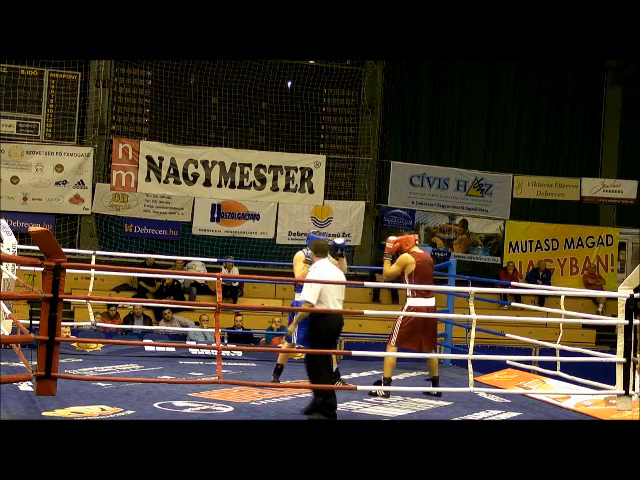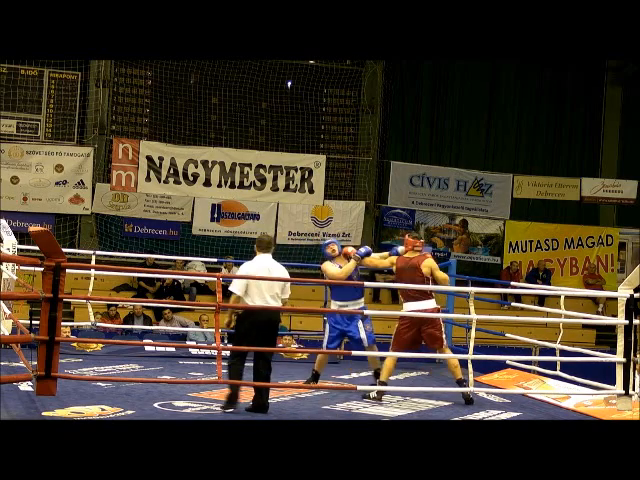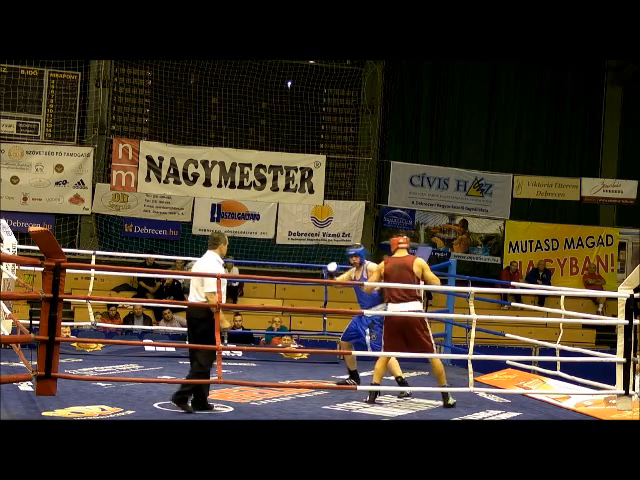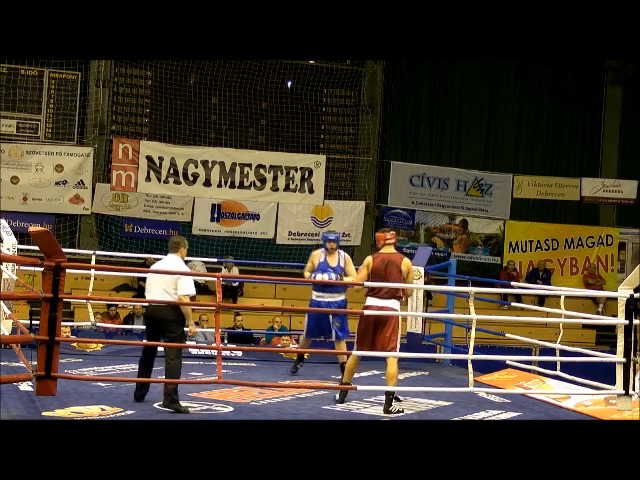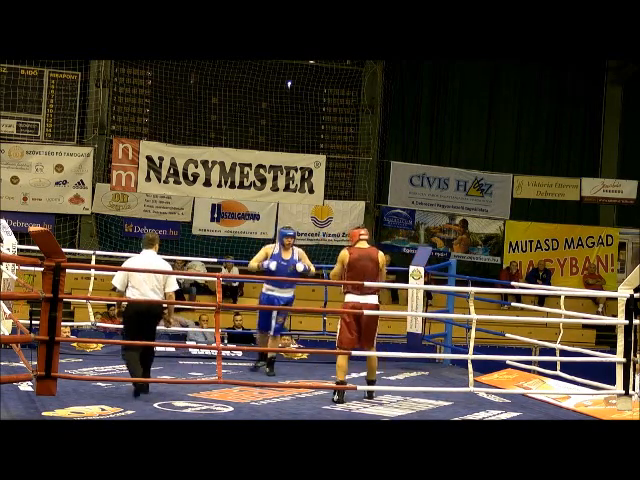
dt=0.7s
person 1, frame 1
left shoulder: (315, 273)
right shoulder: (338, 272)
left elbow: (308, 305)
left wrist: (294, 323)
left hip: (322, 320)
right hip: (336, 318)
left knee: (320, 365)
right knee: (314, 362)
left ankle: (328, 410)
right ankle: (319, 403)
person 1, frame 2
left shoulder: (248, 267)
right shoulder: (281, 269)
left elbow: (236, 296)
right elbow: (284, 300)
left wrist: (229, 316)
left hip: (251, 315)
right hip: (273, 316)
left knee: (237, 356)
right knee: (264, 360)
left ankle: (233, 397)
right ankle: (261, 402)
person 1, frame 3
left shoulder: (201, 262)
right shoulder: (213, 265)
right elbow: (211, 297)
right wrist: (222, 319)
left hip: (195, 311)
right hip: (204, 313)
left knee: (199, 356)
right knee: (204, 358)
left ankle: (200, 401)
right ankle: (182, 395)
person 1, frame 4
left shoulder: (155, 266)
right shoulder: (182, 268)
left elbow: (148, 293)
right elbow: (183, 299)
right wrist: (190, 322)
left hip: (152, 310)
right hip: (170, 312)
left knee: (148, 351)
right knee: (173, 356)
left ankle: (140, 391)
right ankle: (170, 398)
person 1, frame 5
left shoulder: (130, 262)
right shoulder: (165, 265)
left elbow: (119, 290)
right elbow: (170, 295)
left wrist: (118, 307)
right wrist: (170, 314)
left hip: (134, 307)
right hip: (154, 308)
left knee: (130, 347)
right knee: (147, 345)
left ankle: (138, 379)
right ankle: (144, 383)
person 2, frame 1
left shoulder: (406, 257)
right shoulder: (428, 257)
left elbow: (387, 274)
left wrist: (388, 255)
left hip: (414, 306)
right hip: (430, 305)
left knee: (392, 345)
right knee: (429, 347)
left ankle: (384, 386)
right ankle: (435, 385)
person 2, frame 2
left shoulder: (396, 260)
right shoulder: (428, 261)
left elbow: (372, 263)
right elbow: (445, 282)
left hip: (410, 312)
right hip: (430, 310)
left knee: (394, 352)
right knee: (443, 349)
left ankle: (379, 390)
right ankle: (464, 387)
person 2, frame 3
left shoulder: (384, 264)
right shoulder: (418, 262)
left elbow: (368, 288)
right elbow: (436, 285)
left hip: (392, 313)
right hip: (414, 312)
left knee: (386, 353)
right knee: (431, 354)
left ankle: (372, 393)
right ankle: (445, 395)
person 2, frame 4
left shoulder: (370, 260)
right shoulder: (405, 262)
left elbow: (358, 286)
right elbow: (408, 292)
left hip: (370, 307)
right hip: (391, 310)
left knee: (358, 351)
right knee: (391, 355)
left ankle: (342, 391)
right ankle: (389, 402)
person 2, frame 5
left shoulder: (346, 253)
right shoulder: (379, 255)
left elbow: (333, 277)
right elbow: (381, 281)
left hip: (352, 303)
right hip: (372, 303)
left knee: (343, 348)
right knee: (370, 347)
left ankle: (340, 390)
right ankle: (370, 388)
person 3, frame 1
left shoulder: (326, 256)
right shoulder: (301, 255)
left elbow: (342, 270)
right elbow: (300, 278)
left wrist: (340, 254)
right wrist: (309, 260)
right hip: (303, 303)
right knee: (291, 341)
left ankle: (336, 378)
right ankle: (277, 372)
person 3, frame 2
left shoulder: (353, 254)
right shoulder: (327, 265)
right elbow: (341, 275)
right wrist: (356, 258)
left hip: (358, 311)
right hip: (337, 313)
left knee: (369, 344)
right knee: (327, 349)
left ankle: (378, 377)
right ankle: (314, 378)
person 3, frame 3
left shoulder: (371, 268)
right shoulder: (352, 272)
right elbow: (336, 282)
right wrist: (330, 272)
left hip: (377, 315)
right hip: (363, 315)
left knee: (382, 351)
right knee: (344, 342)
left ankle: (403, 384)
right ankle: (354, 377)
person 3, frame 4
left shoulder: (345, 258)
right shoulder: (316, 255)
left elbow: (353, 279)
right elbow: (306, 273)
left wrist: (338, 278)
right wrist: (313, 278)
left hip: (337, 302)
right hip: (318, 301)
left knee: (340, 338)
right knee: (308, 335)
left ankle: (345, 371)
right ankle: (299, 359)
person 3, frame 5
left shoulder: (299, 253)
right shoulder: (270, 249)
left elbow: (313, 271)
right elbow: (251, 265)
left wrist: (307, 267)
right wrist: (263, 264)
left hip: (285, 297)
right hip: (268, 294)
left knee: (275, 331)
right knee: (262, 329)
left ankle: (270, 364)
right ankle: (262, 358)
